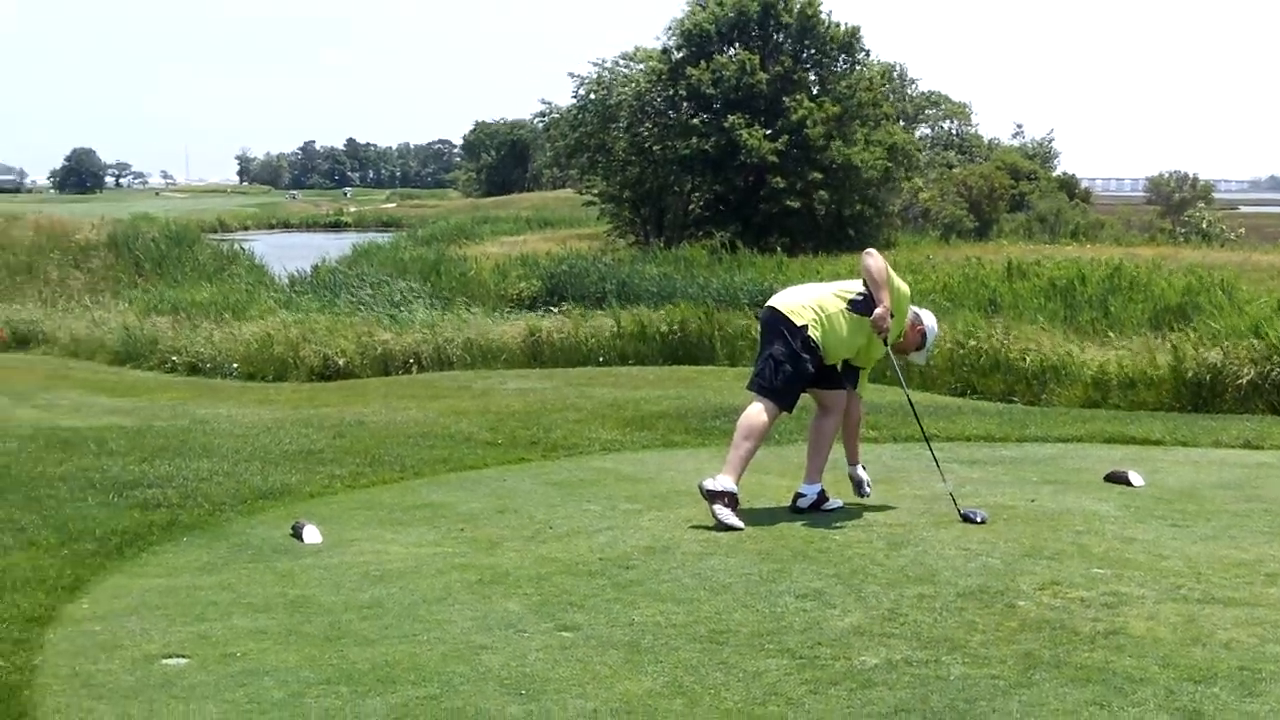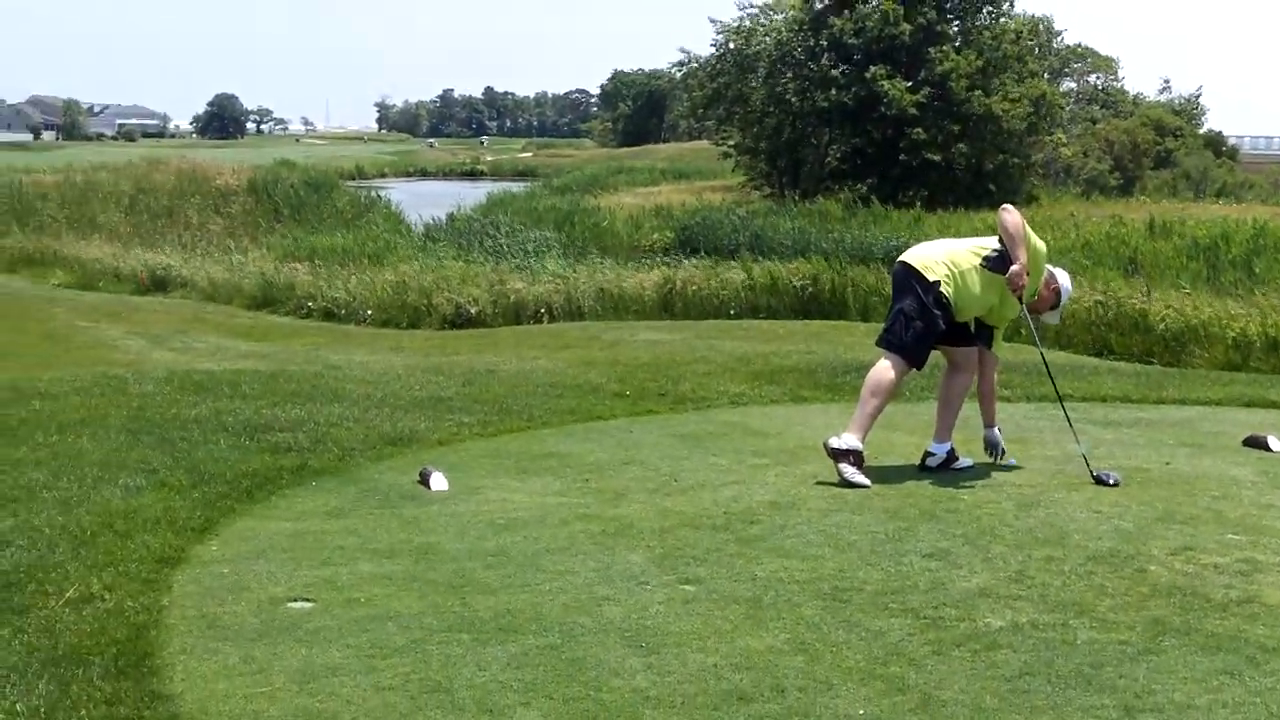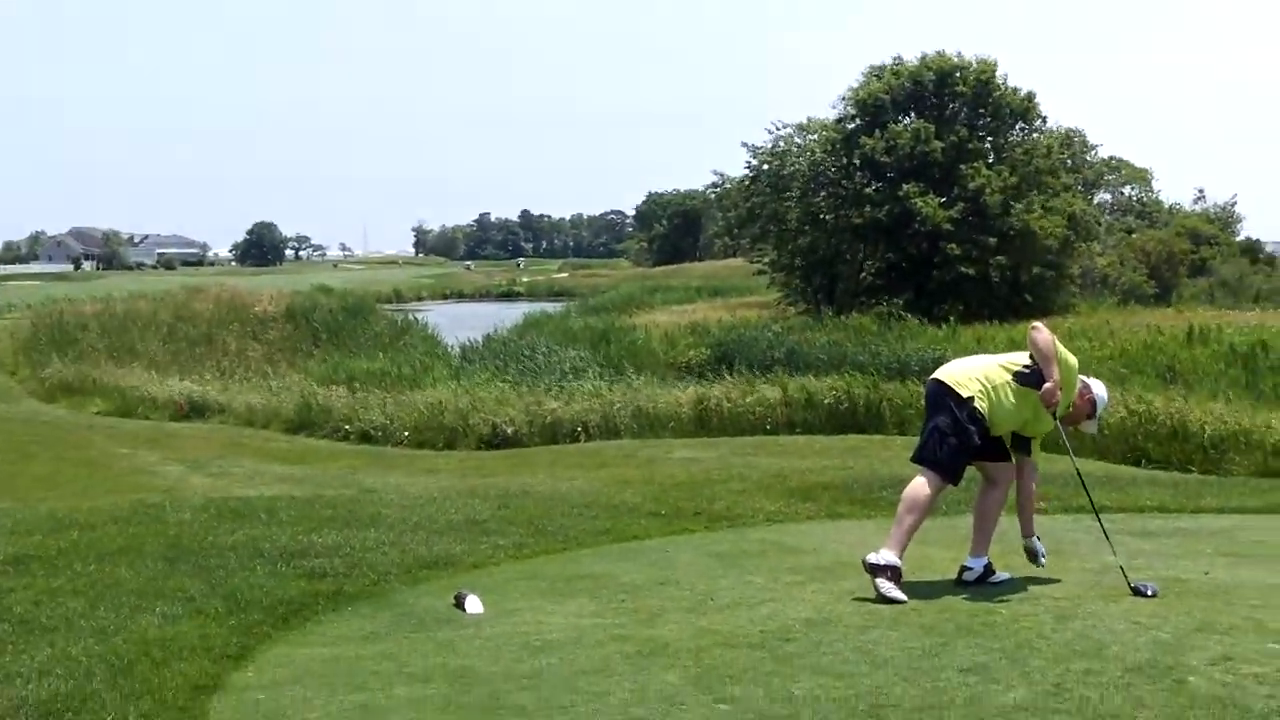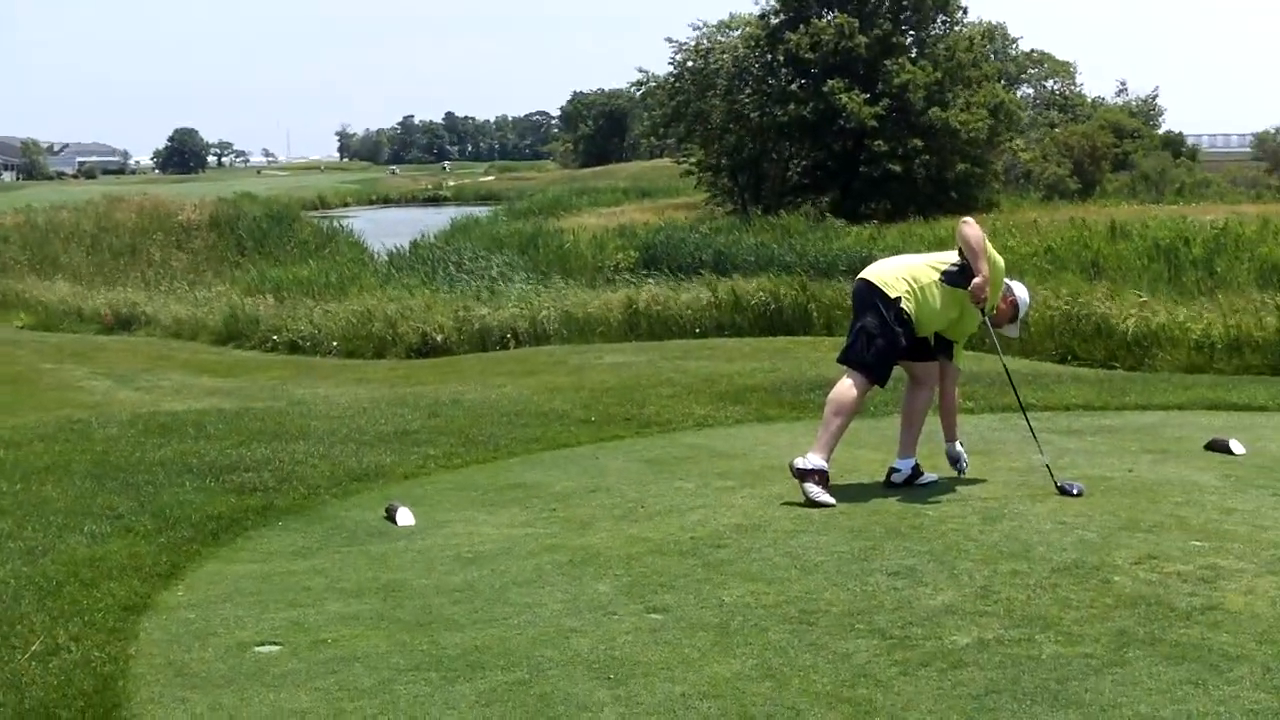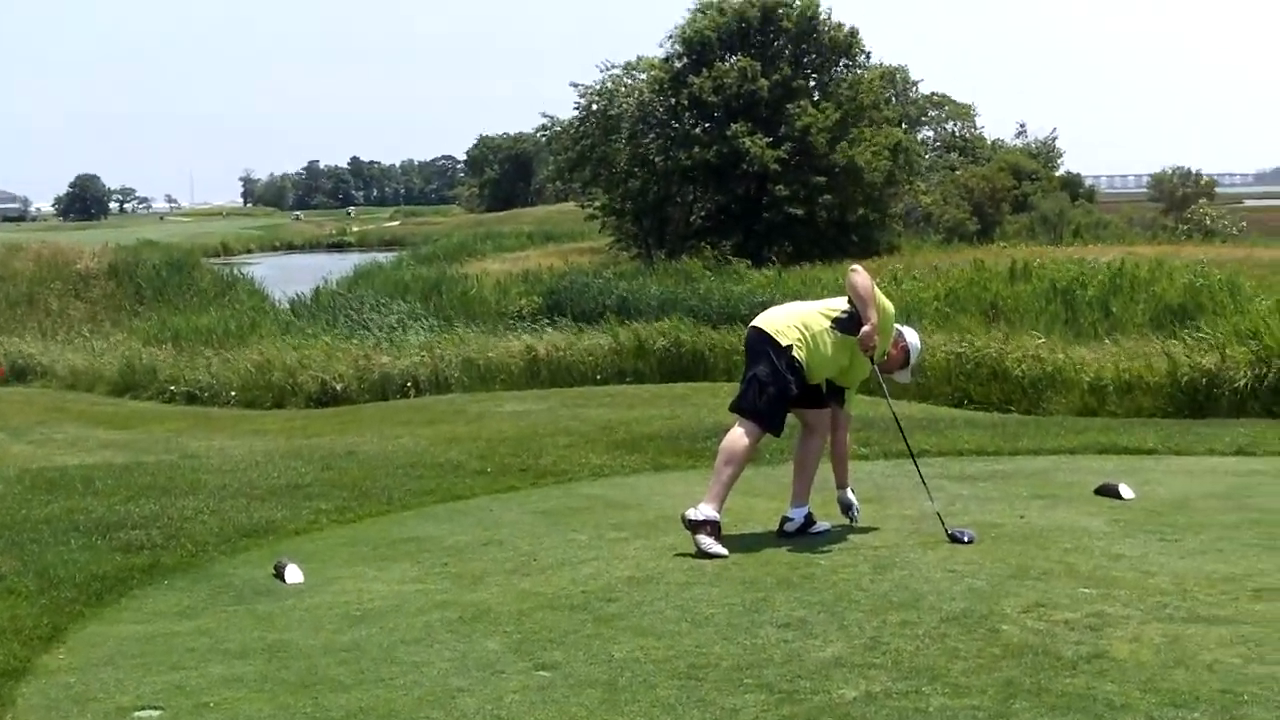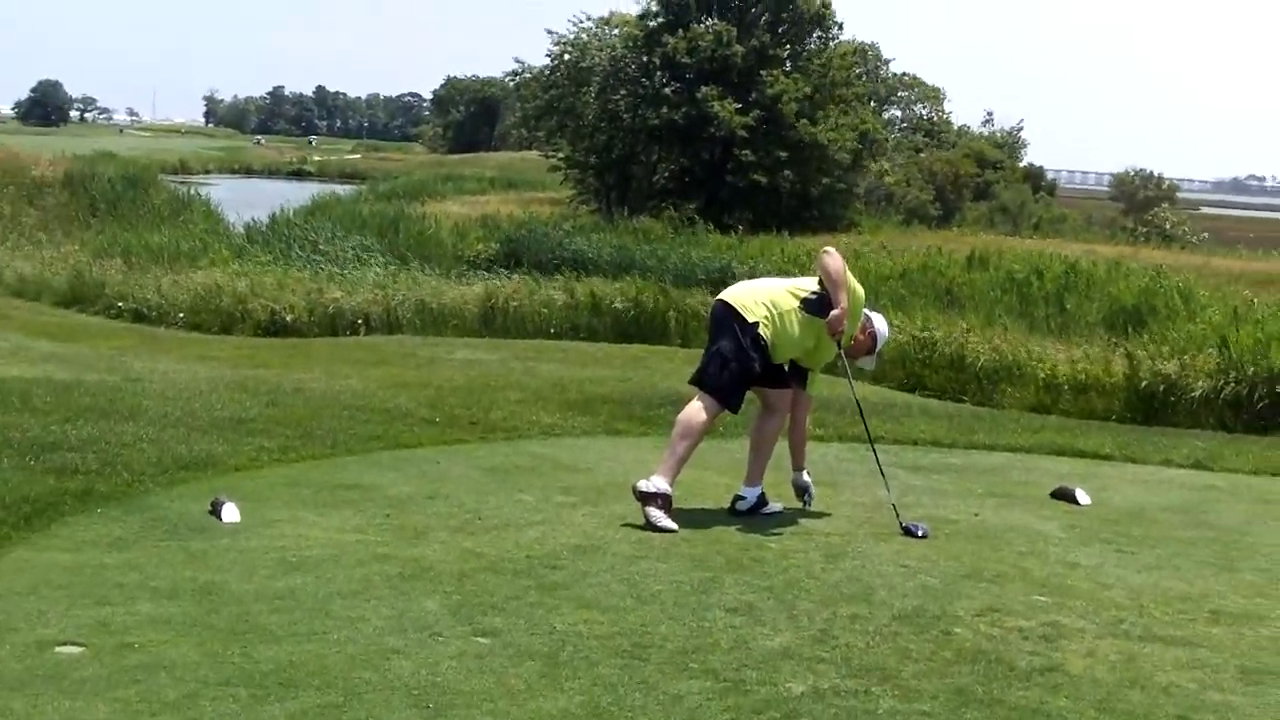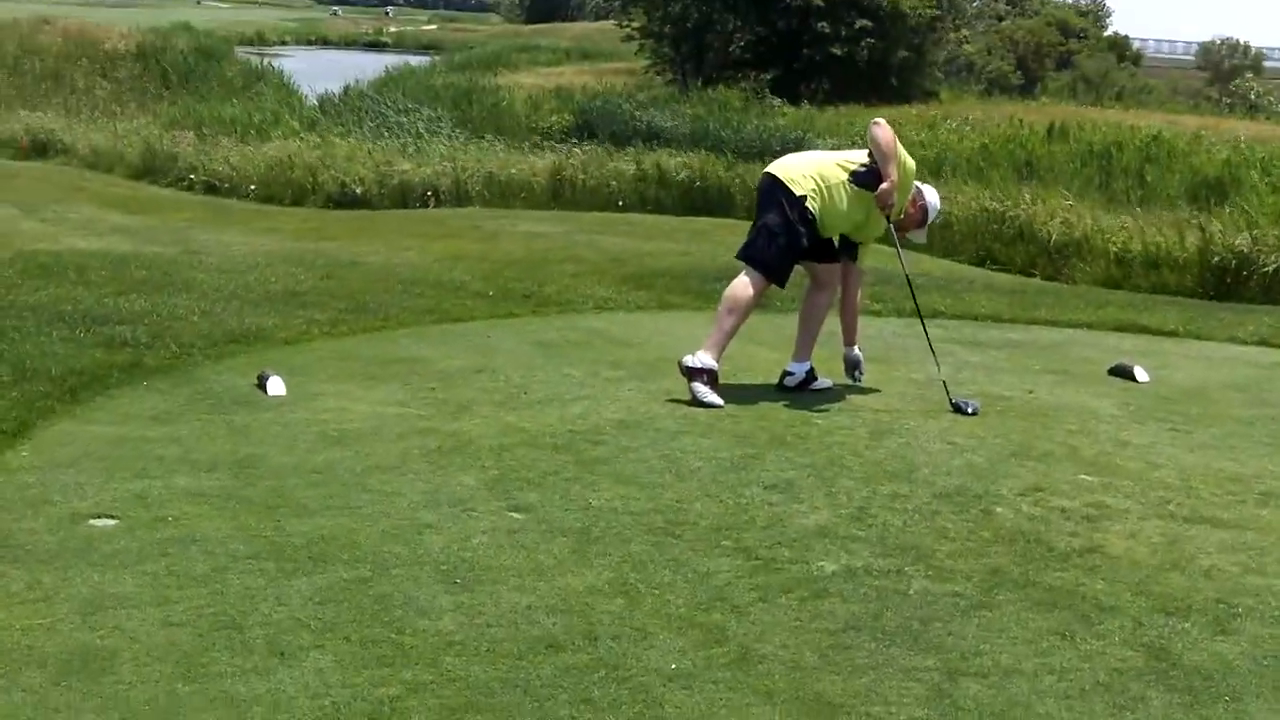
dt=0.7s
person 1, frame 1
left shoulder: (869, 350)
right shoulder: (900, 299)
left elbow: (851, 408)
right elbow: (870, 256)
left wrist: (854, 466)
right wrist: (883, 307)
right hip: (794, 317)
left knee: (835, 402)
right knee: (770, 403)
left ankle: (810, 492)
right ankle: (722, 488)
person 1, frame 2
left shoulder: (1002, 310)
right shoulder: (1036, 256)
left elbow: (986, 371)
right elbow: (1007, 211)
left wrist: (991, 429)
right wrist: (1020, 264)
right hip: (927, 273)
left knee: (966, 360)
right knee: (899, 360)
left ankle: (939, 451)
right ankle: (848, 446)
person 1, frame 3
left shoulder: (1038, 422)
right shoulder: (1068, 371)
left elbow: (1026, 480)
right elbow: (1036, 329)
left wrist: (1030, 538)
right wrist: (1052, 381)
right hip: (959, 389)
left knee: (1002, 474)
right knee: (935, 477)
left ankle: (976, 565)
right ankle: (886, 561)
person 1, frame 4
left shoulder: (964, 321)
right shoulder: (995, 270)
left elbow: (947, 384)
right elbow: (966, 224)
left wrist: (952, 443)
right wrist: (981, 276)
right hip: (887, 289)
left knee: (926, 375)
right knee: (861, 378)
left ankle: (904, 467)
right ankle: (813, 464)
person 1, frame 5
left shoulder: (855, 367)
right shoulder: (885, 316)
left elbow: (839, 431)
right elbow: (855, 272)
left wrist: (843, 490)
right wrist: (870, 324)
right hip: (779, 336)
left knee: (819, 423)
right knee: (752, 427)
left ankle: (797, 516)
right ankle: (705, 515)
person 1, frame 6
left shoulder: (819, 350)
right shoulder: (855, 299)
left elbow: (798, 415)
right elbow: (828, 254)
left wrist: (799, 473)
right wrist: (841, 307)
right hip: (746, 314)
left knee: (780, 403)
right knee: (711, 401)
left ankle: (749, 495)
right ankle: (657, 488)
person 1, frame 7
left shoulder: (868, 224)
right shoulder: (905, 173)
left elbow: (849, 290)
right elbow: (878, 125)
left wrist: (851, 348)
right wrist: (889, 181)
right hip: (793, 186)
left knee: (828, 279)
right knee: (758, 277)
left ankle: (798, 371)
right ankle: (703, 364)
